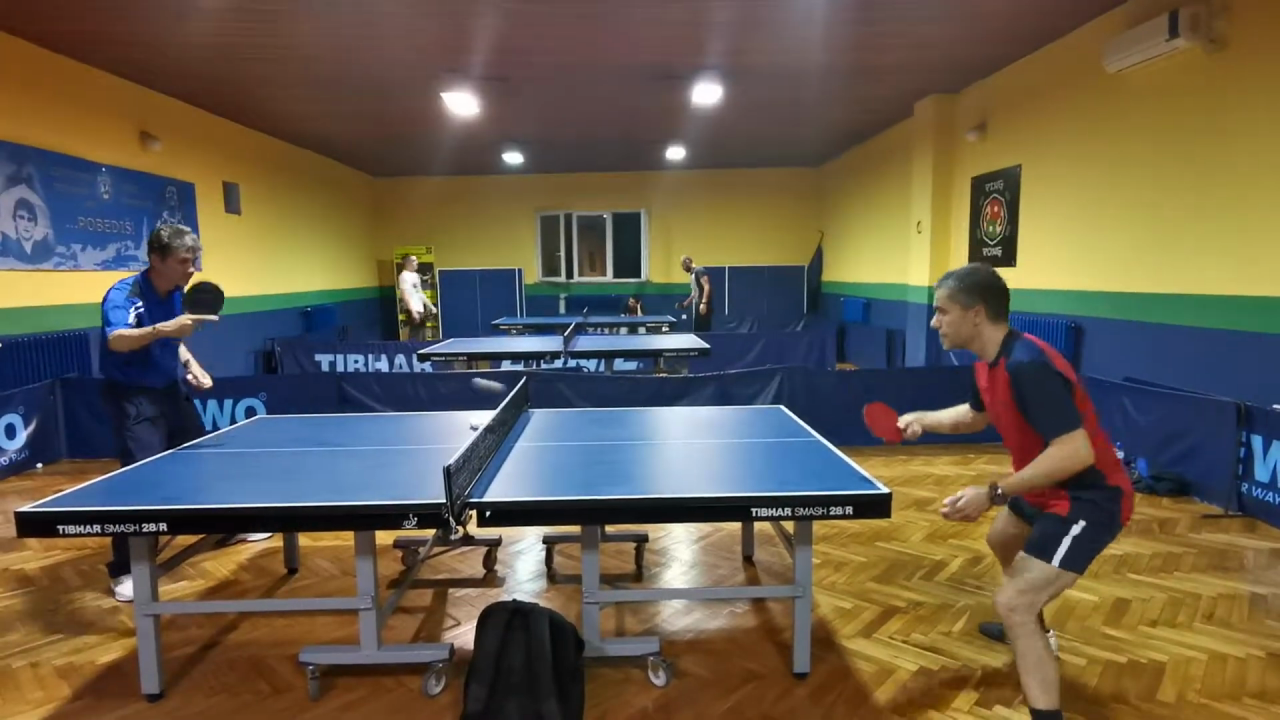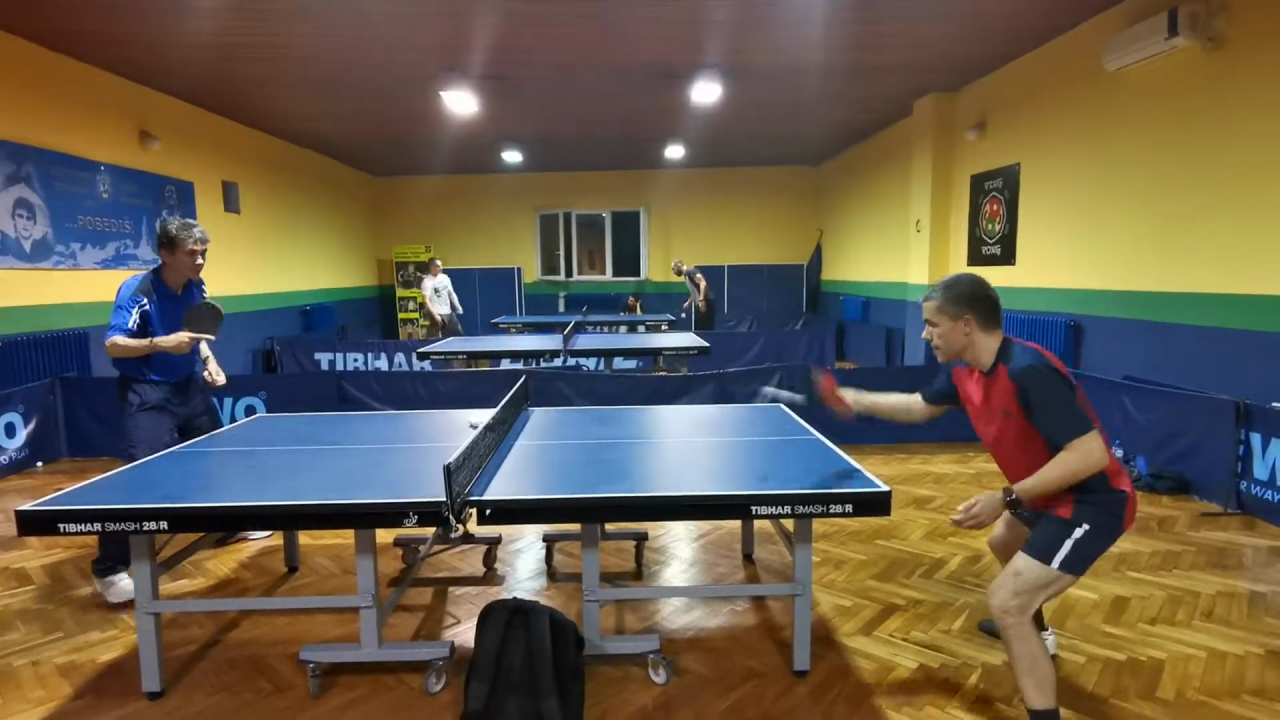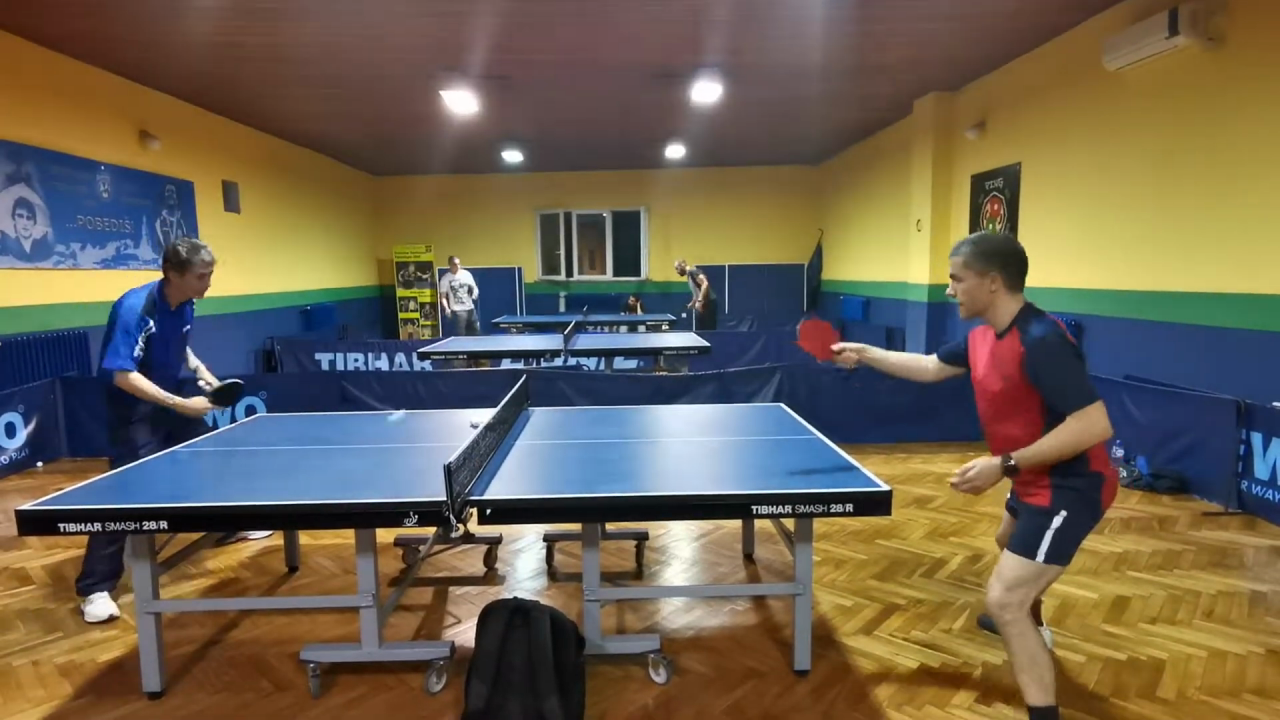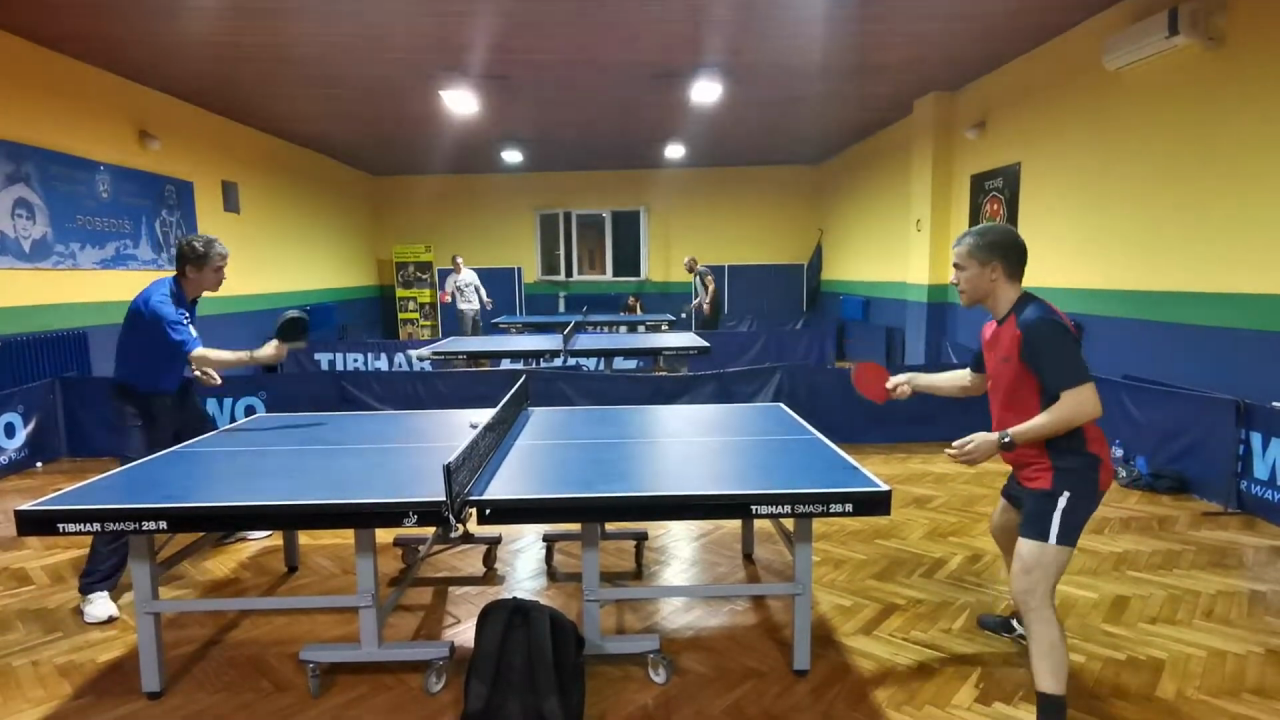
dt=0.3s
person 1, frame 1
left shoulder: (1026, 365)
right shoulder: (989, 363)
left elbow: (1076, 452)
right elbow: (976, 415)
left wrist: (993, 493)
right wrist: (925, 420)
left hip: (1089, 500)
right hip: (1051, 489)
left knee: (1012, 602)
right knee: (1002, 540)
right ankle: (1032, 634)
person 1, frame 2
left shoulder: (1029, 372)
right shoulder: (965, 371)
left elbow: (1092, 453)
right elbow: (920, 406)
left wrist: (1004, 500)
right wrist: (857, 399)
left hip: (1092, 504)
right hip: (1051, 496)
left knee: (1006, 602)
right knee: (1004, 546)
right ankle: (1035, 635)
person 1, frame 3
left shoulder: (1042, 341)
right shoulder: (981, 335)
left elbow: (1095, 426)
right elbow: (932, 368)
left wrist: (1004, 465)
right wrist: (863, 354)
left hip: (1069, 488)
right hip: (1037, 480)
left knee: (1003, 600)
right knee: (1008, 542)
right ankle: (1029, 628)
person 1, frame 4
left shoulder: (1037, 324)
right shoulder: (996, 327)
left elbow: (1086, 405)
right elbow: (972, 380)
left wrist: (1000, 440)
right wrist: (914, 381)
left hip: (1067, 472)
right hip: (1034, 466)
left knee: (1031, 592)
right knee: (1004, 531)
right ankle: (1023, 623)
person 2, frame 1
left shoulder: (177, 293)
right shoulder: (124, 294)
right elbow: (117, 340)
left wrist: (191, 363)
right wrist: (165, 330)
left hip: (172, 391)
right hip: (133, 397)
right ankle: (125, 570)
person 2, frame 2
left shoulder: (196, 289)
right shoulder: (136, 291)
right elbow: (113, 344)
left wrist: (209, 362)
right wrist: (162, 343)
left hip: (188, 387)
right hip: (147, 392)
right ankle: (112, 567)
person 2, frame 3
left shoulder: (186, 304)
right shoulder: (135, 308)
right elbow: (123, 375)
left wrist: (201, 372)
right wrist: (180, 404)
left hip: (177, 400)
right hip: (134, 404)
right ankle: (95, 588)
person 2, frame 4
left shoulder: (186, 297)
right shoulder: (159, 303)
right elbow: (197, 353)
left wrist: (200, 367)
right wrist: (255, 357)
left hip: (174, 392)
right hip: (140, 401)
right ankle: (96, 588)
